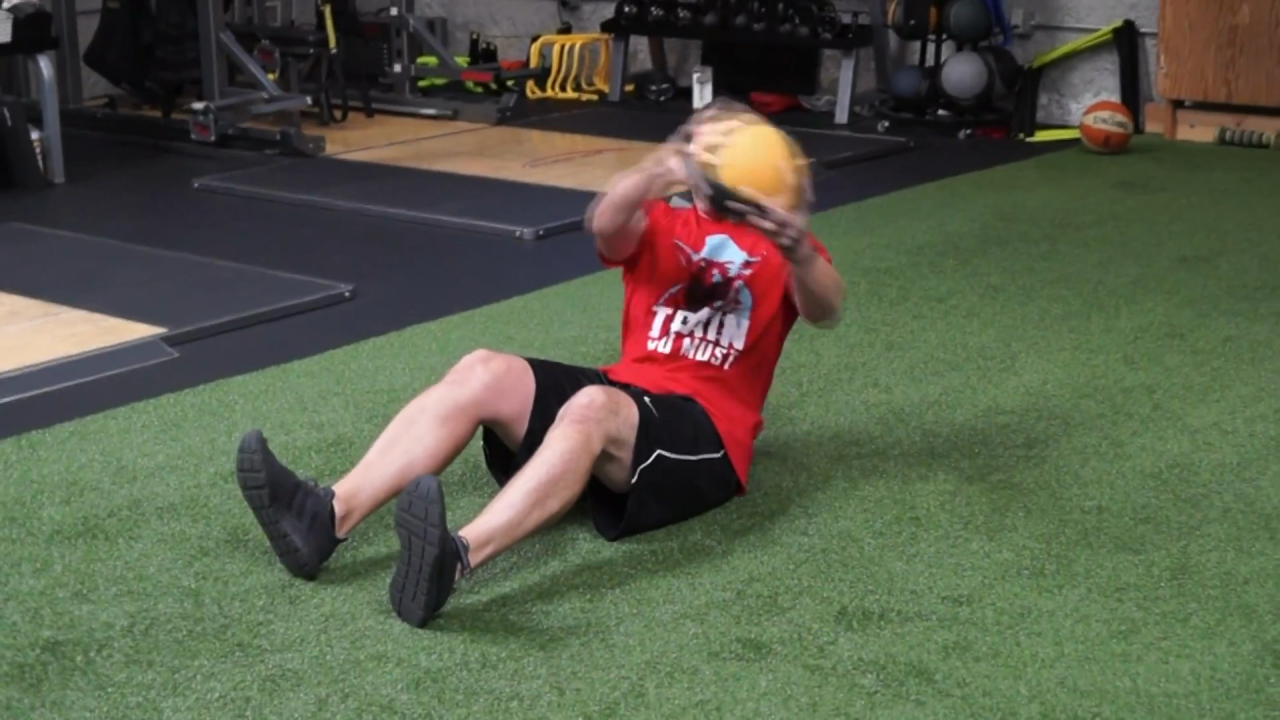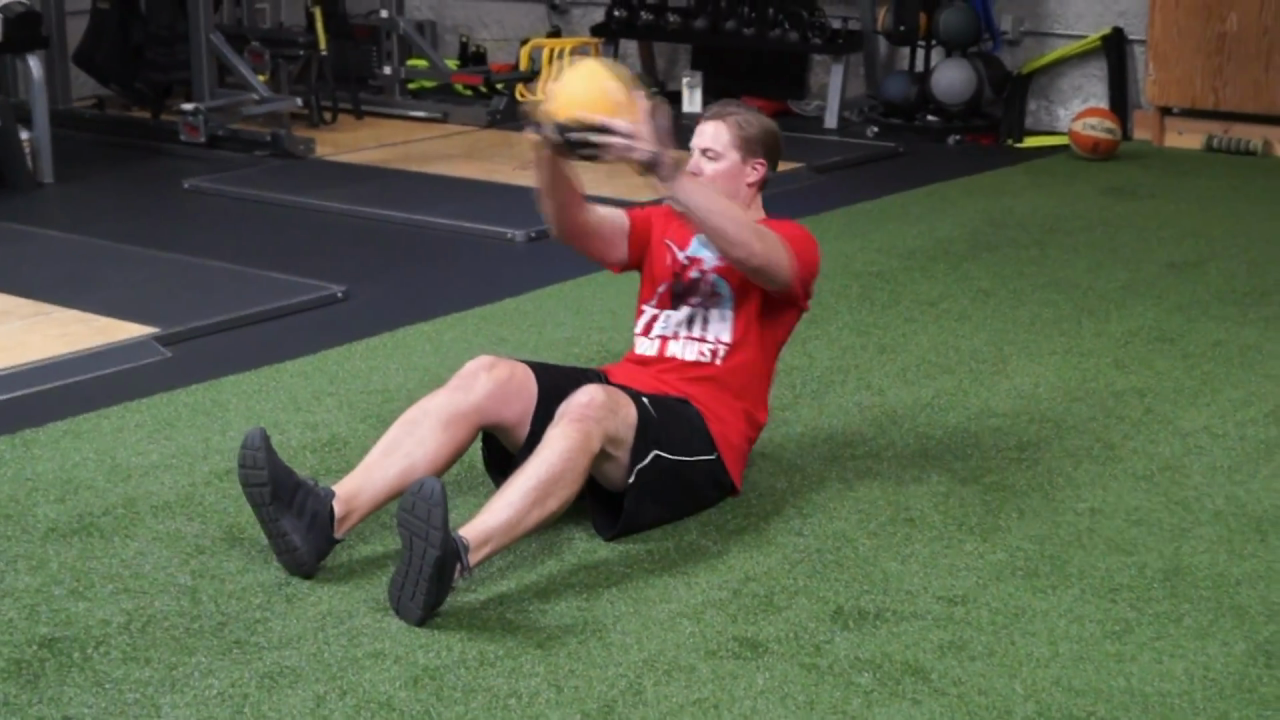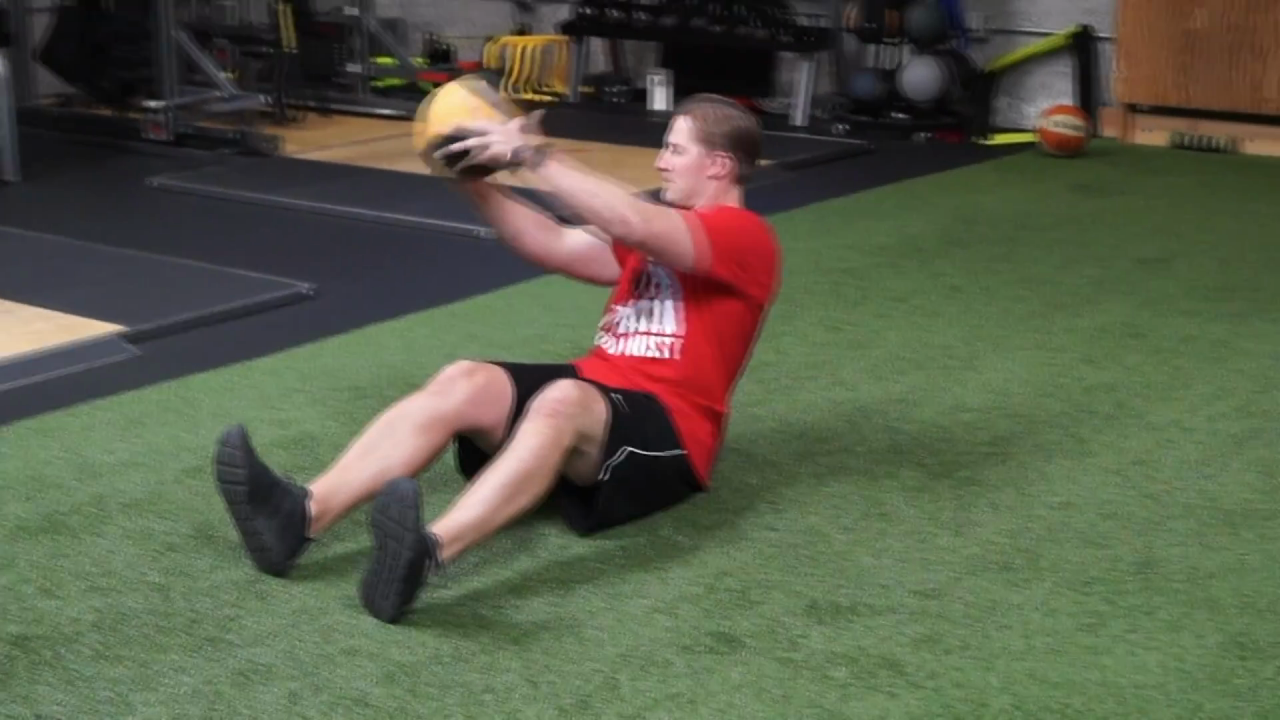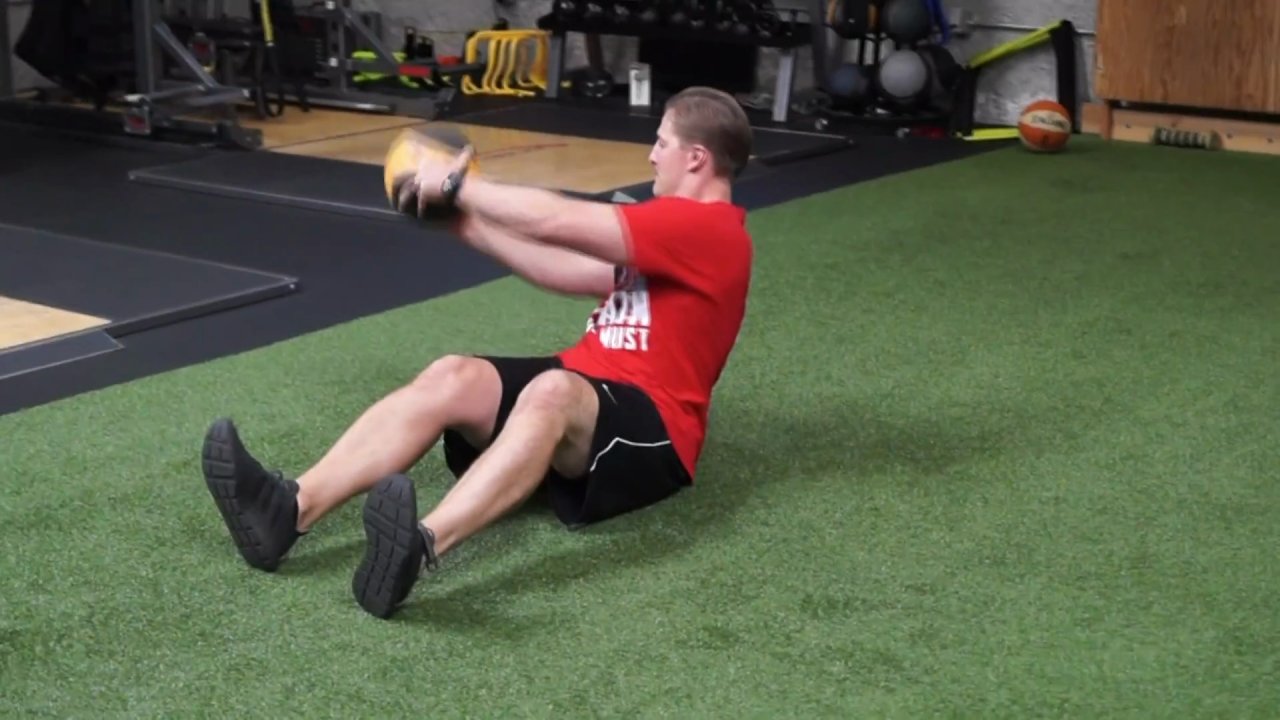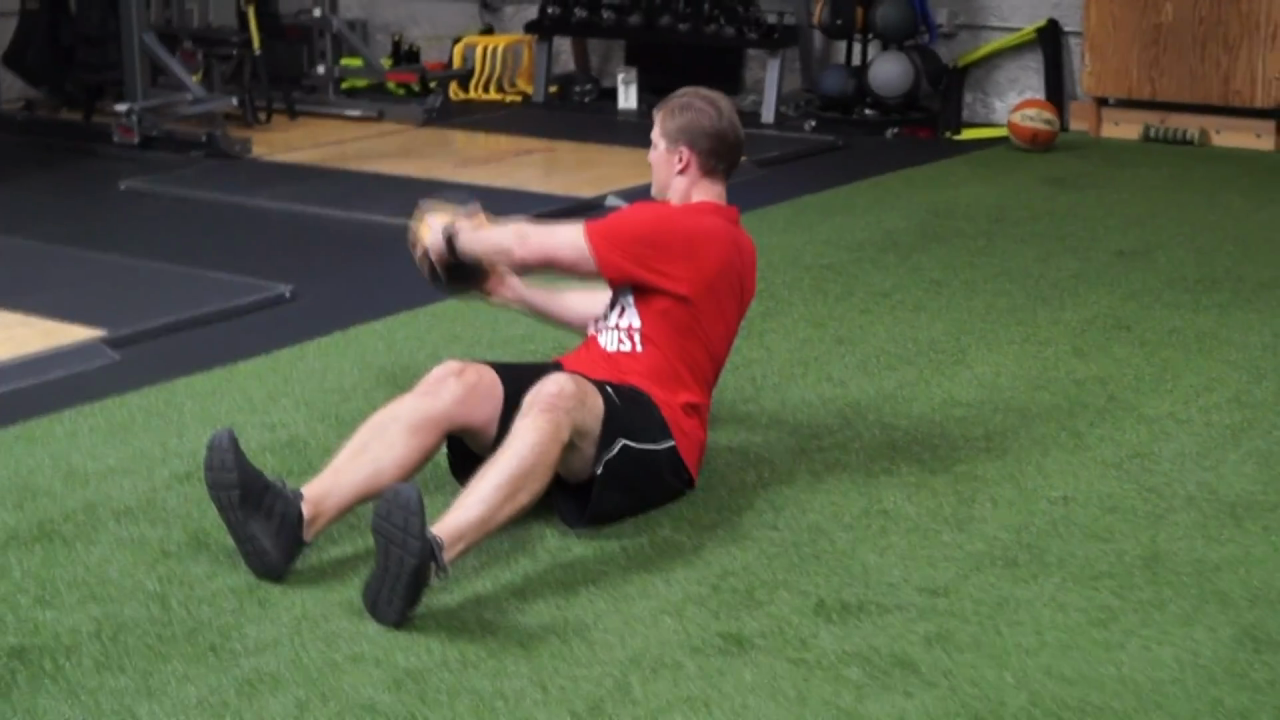
dt=0.2s
person 1, frame 1
left shoulder: (777, 254)
right shoulder: (657, 225)
left elbow: (823, 307)
right elbow: (605, 223)
left wrist: (794, 239)
right wrist: (656, 171)
left hip: (704, 431)
right hip: (625, 389)
left knee: (592, 408)
right knee: (483, 371)
left ankle: (456, 559)
right ankle: (330, 515)
person 1, frame 2
left shoulder: (787, 245)
right shoulder: (661, 228)
left elbow: (751, 252)
right elbow: (572, 225)
left wrist: (659, 167)
right wrist: (552, 156)
left hip: (700, 435)
right hip: (623, 391)
left knee: (590, 407)
right knee: (487, 378)
left ankle: (454, 559)
right ankle: (328, 516)
person 1, frame 3
left shoulder: (745, 238)
right shoulder: (653, 236)
left elbow: (633, 225)
right elbow: (555, 248)
left wrist: (534, 156)
right wrist: (480, 182)
left hip: (665, 431)
right hip: (595, 388)
left knee: (563, 401)
right knee: (463, 382)
left ankle: (428, 554)
right ankle: (305, 513)
person 1, frame 4
left shoulder: (710, 229)
right shoulder: (667, 229)
left elbow: (556, 221)
right elbow: (567, 272)
left wrist: (456, 184)
right wrist: (471, 226)
left hip: (650, 426)
left knee: (553, 391)
right knee: (451, 377)
left ankle: (421, 548)
right ankle: (293, 508)
person 1, frame 5
left shoulder: (686, 229)
right shoulder: (702, 233)
left elbow: (532, 246)
left wrist: (453, 236)
right wrist: (514, 291)
left hip: (653, 431)
left knee: (557, 393)
right knee: (452, 382)
left ankle: (430, 555)
right ankle: (296, 517)
